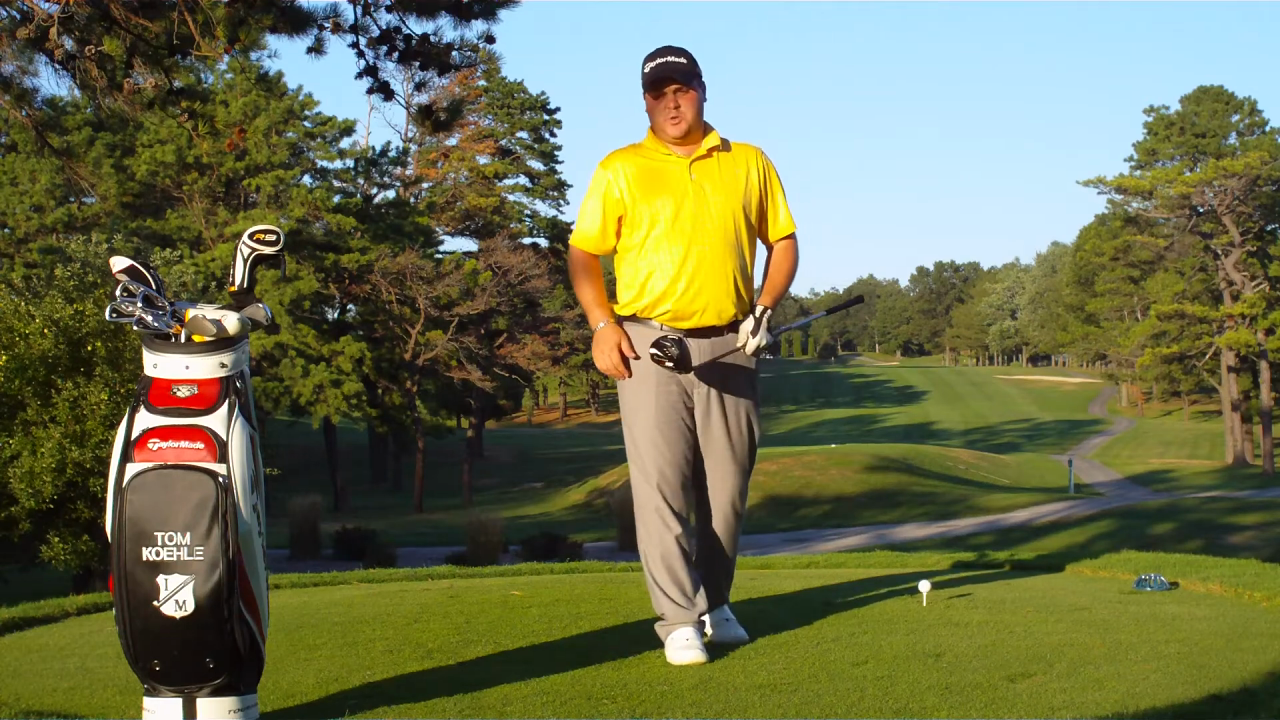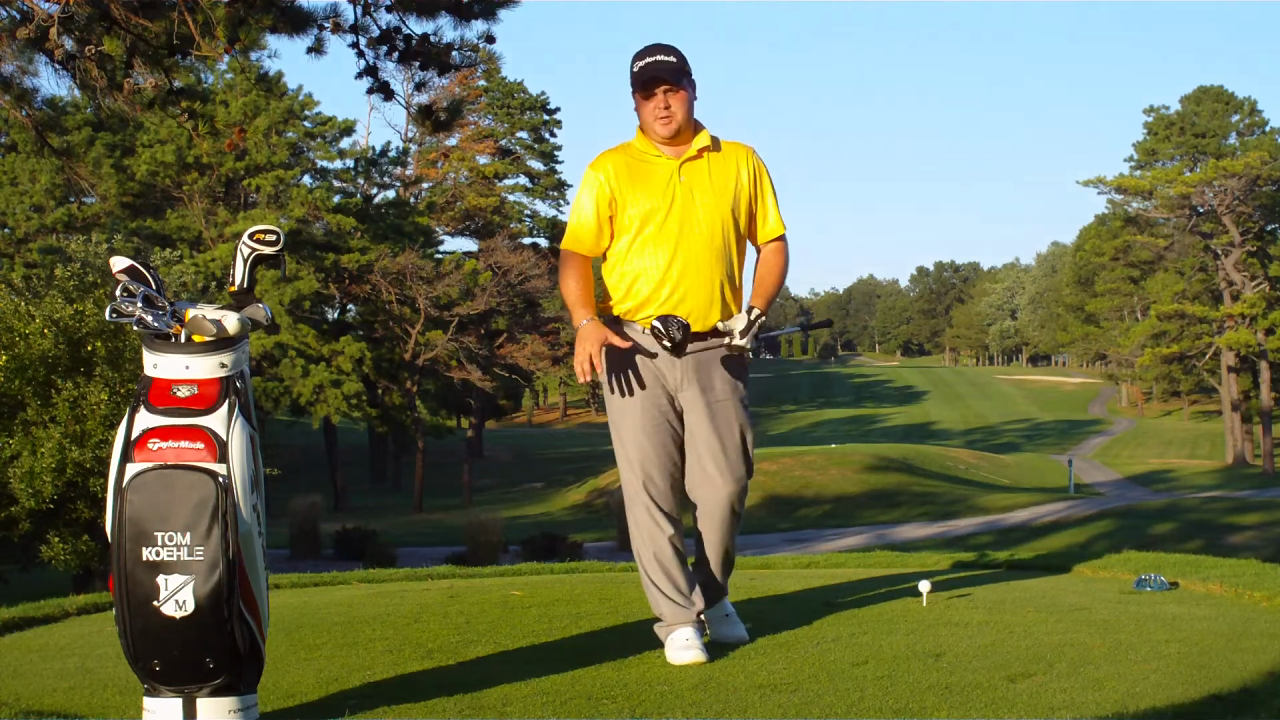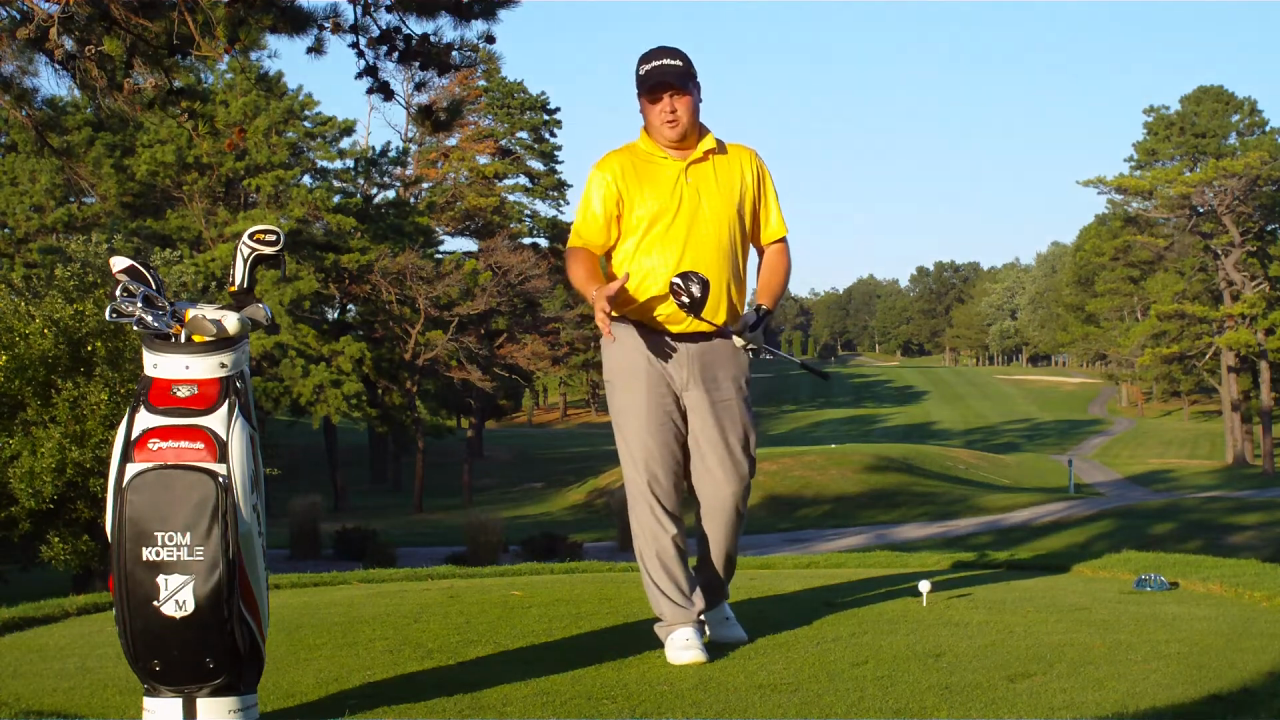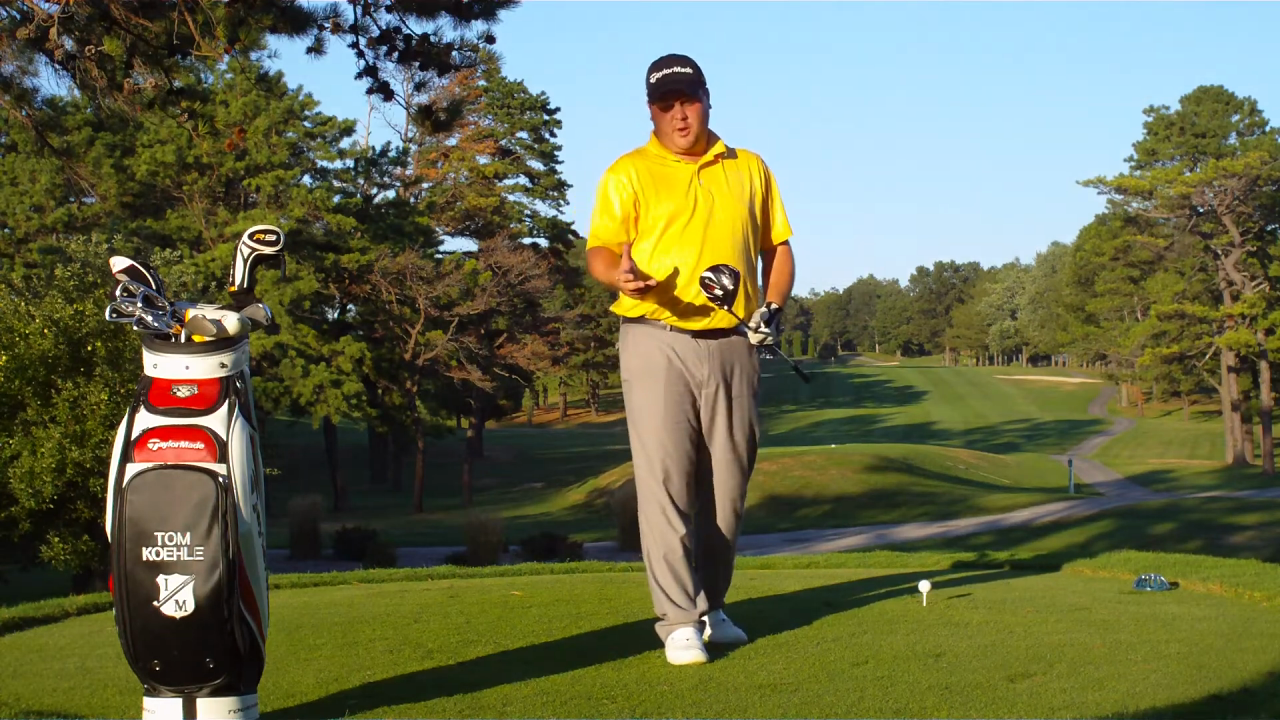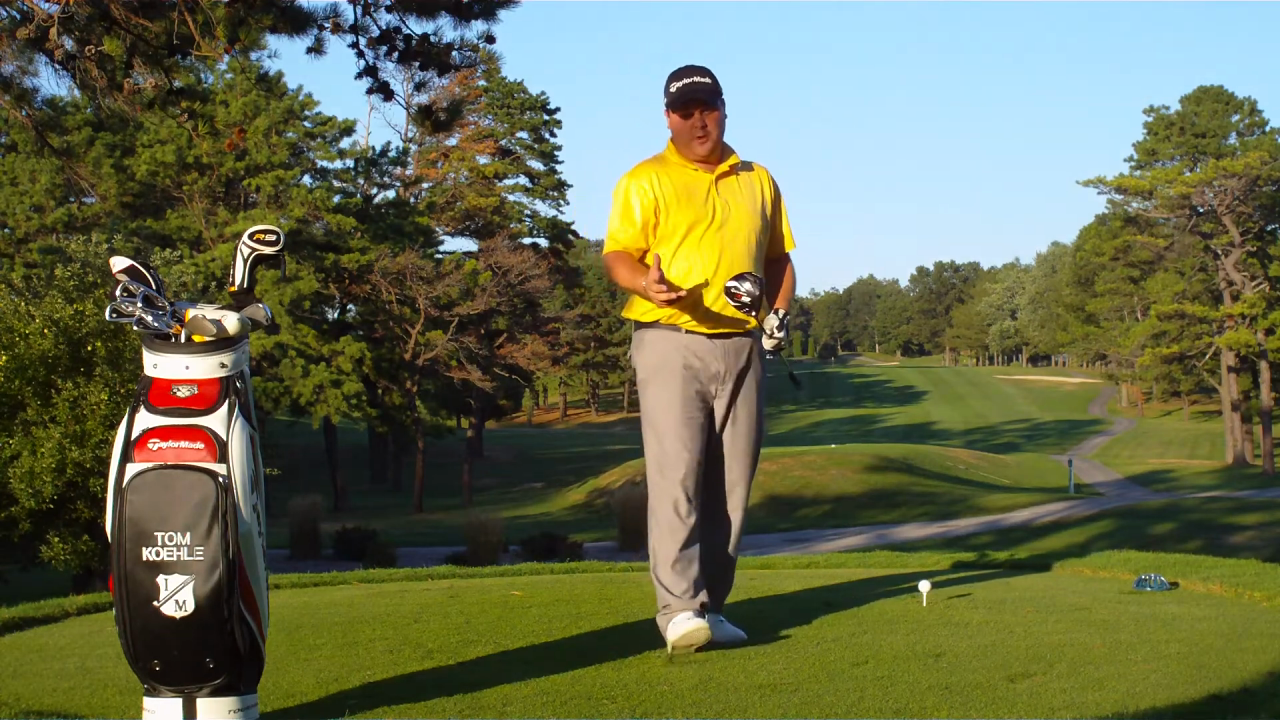
dt=0.5s
person 1, frame 1
left shoulder: (750, 163)
right shoulder: (618, 169)
left elbow: (783, 241)
right elbow: (583, 251)
left wrist: (765, 307)
right wrist: (601, 323)
left hip: (729, 346)
right hip: (648, 343)
left knee: (725, 487)
right knee: (661, 483)
left ankle: (714, 604)
right ankle: (679, 620)
person 1, frame 2
left shoulder: (741, 163)
right shoulder: (609, 169)
left elbow: (772, 243)
right elbow: (576, 253)
left wrist: (755, 311)
right wrist: (586, 321)
left hip: (716, 350)
right hip: (633, 350)
left knee: (724, 484)
right knee: (651, 489)
left ankle: (712, 596)
right ankle: (679, 620)
person 1, frame 3
left shoulder: (744, 166)
right shoulder: (615, 170)
left elbow: (774, 244)
right elbow: (581, 249)
left wrist: (763, 309)
right wrist: (599, 292)
left hip: (719, 348)
right hip: (640, 346)
left knee: (728, 482)
right knee: (653, 487)
left ankle: (712, 598)
right ankle: (677, 619)
person 1, frame 4
left shoulder: (750, 169)
right shoulder: (628, 173)
left elbow: (777, 246)
right elbow: (599, 249)
left wrist: (772, 307)
right wrist: (621, 276)
left hip: (733, 345)
right hip: (657, 342)
left knee: (726, 485)
right knee: (664, 481)
left ankle: (709, 606)
right ankle: (679, 621)
person 1, frame 5
left shoulder: (759, 181)
right shoulder: (646, 180)
left elbow: (779, 259)
right elbow: (617, 255)
left wrist: (779, 312)
right wrist: (647, 284)
left hip: (741, 347)
right hip: (670, 342)
left knee: (730, 484)
right knee: (676, 473)
left ankle: (710, 605)
right ankle: (678, 609)
